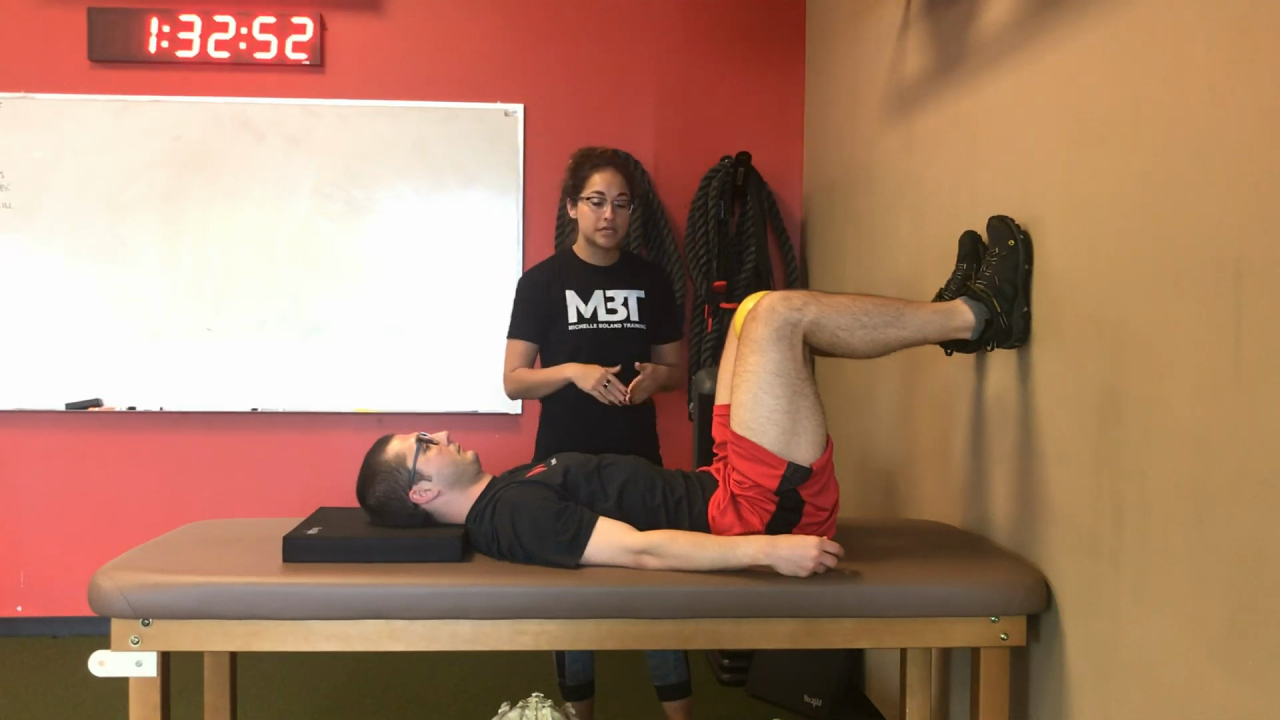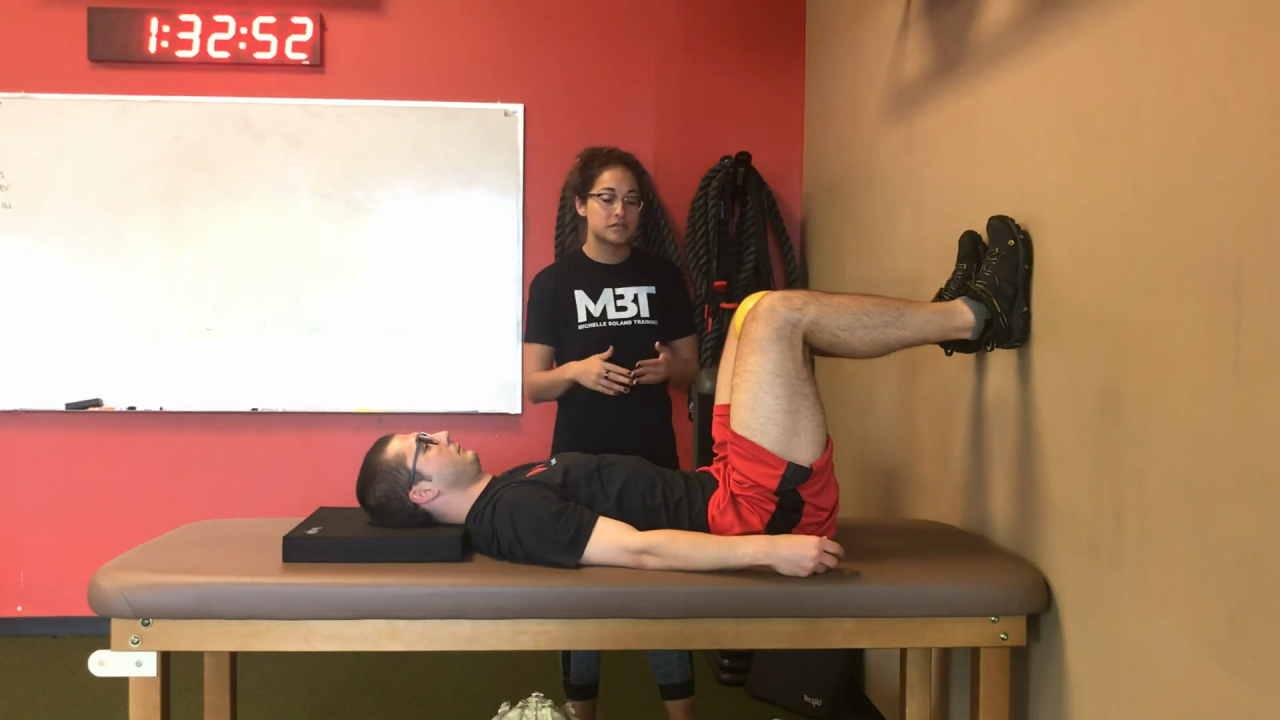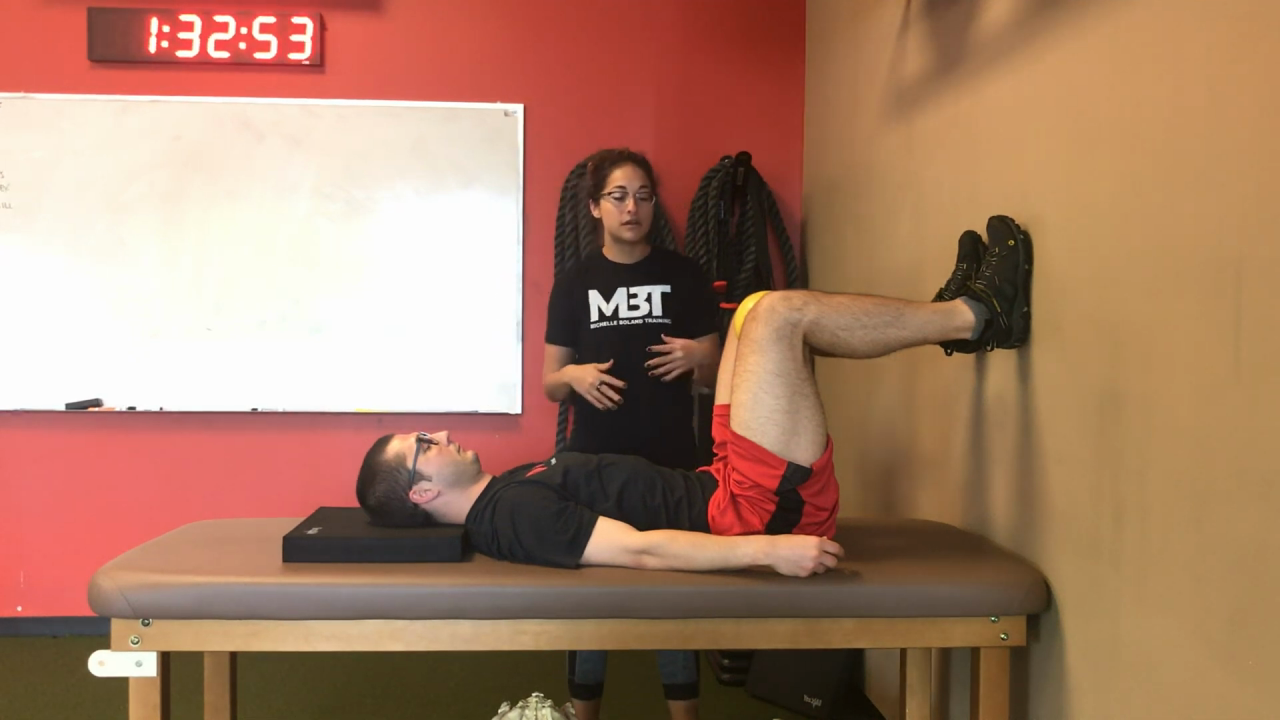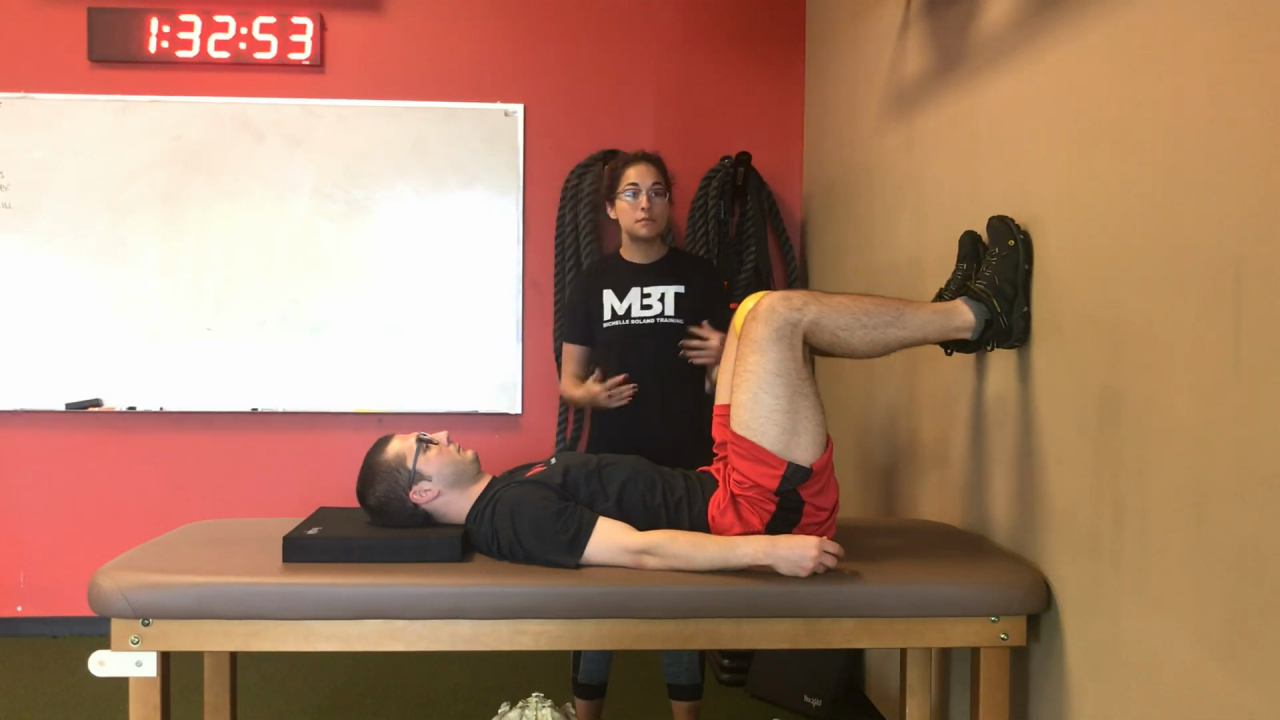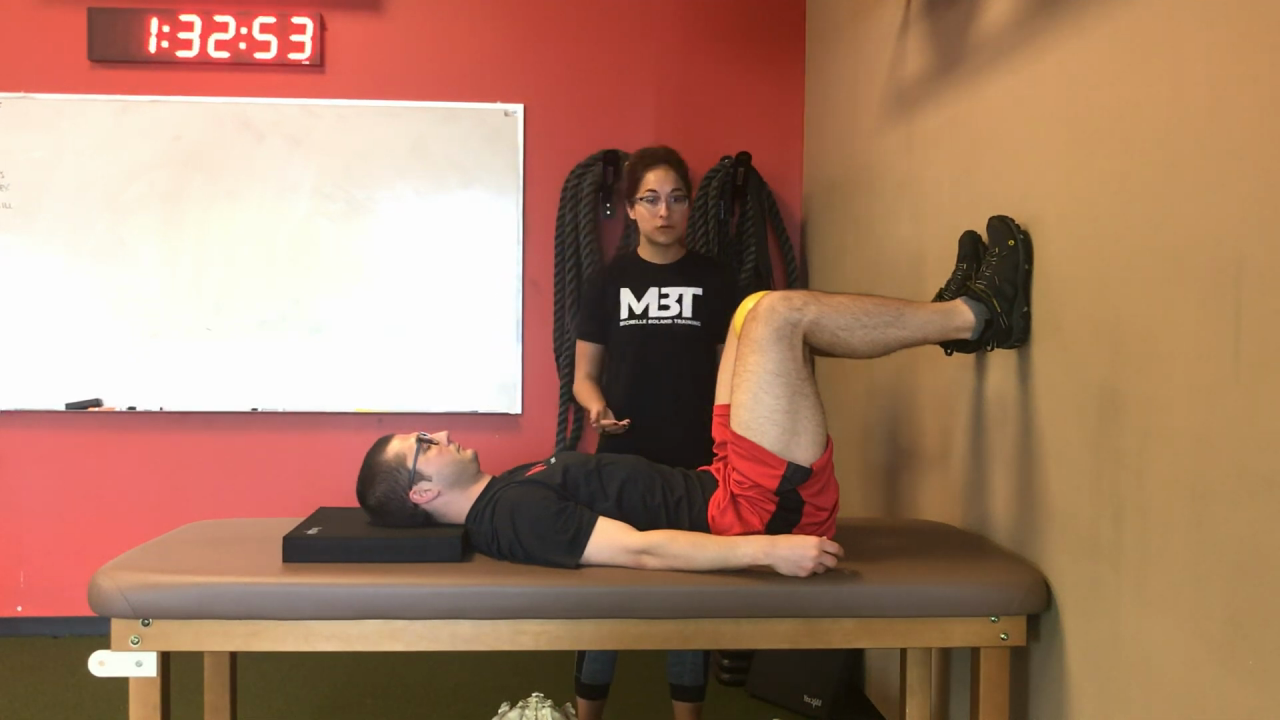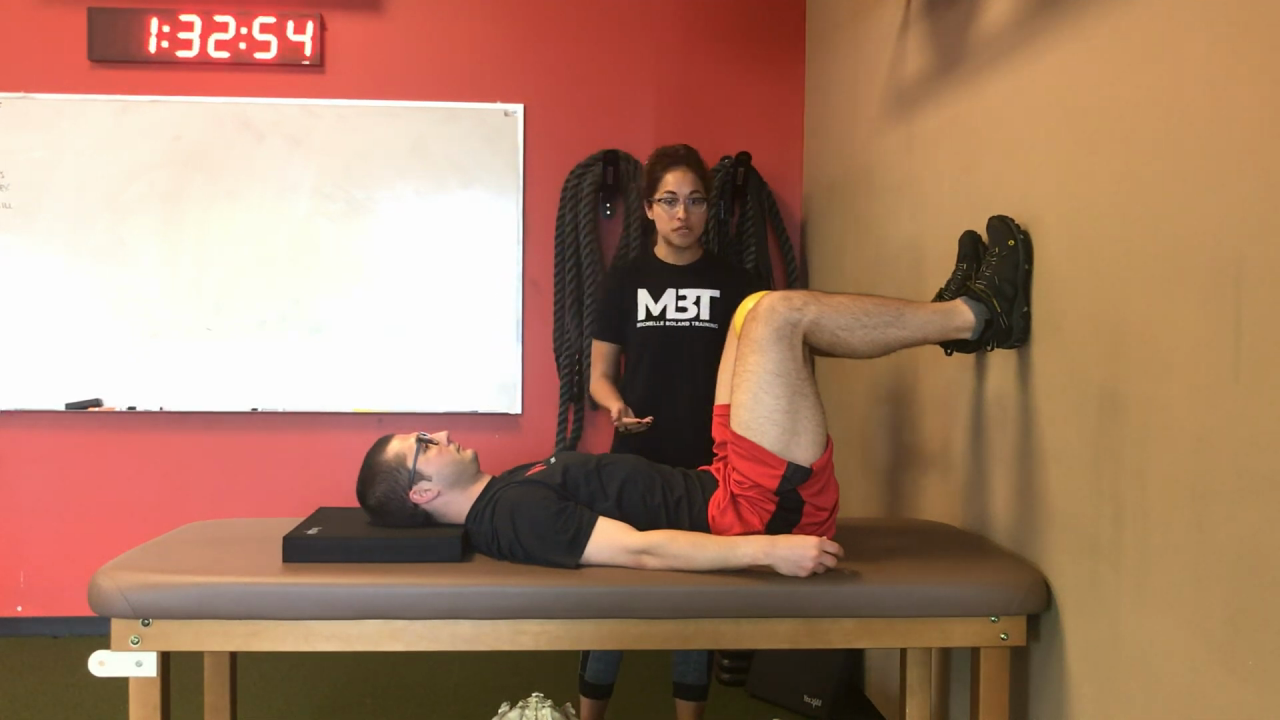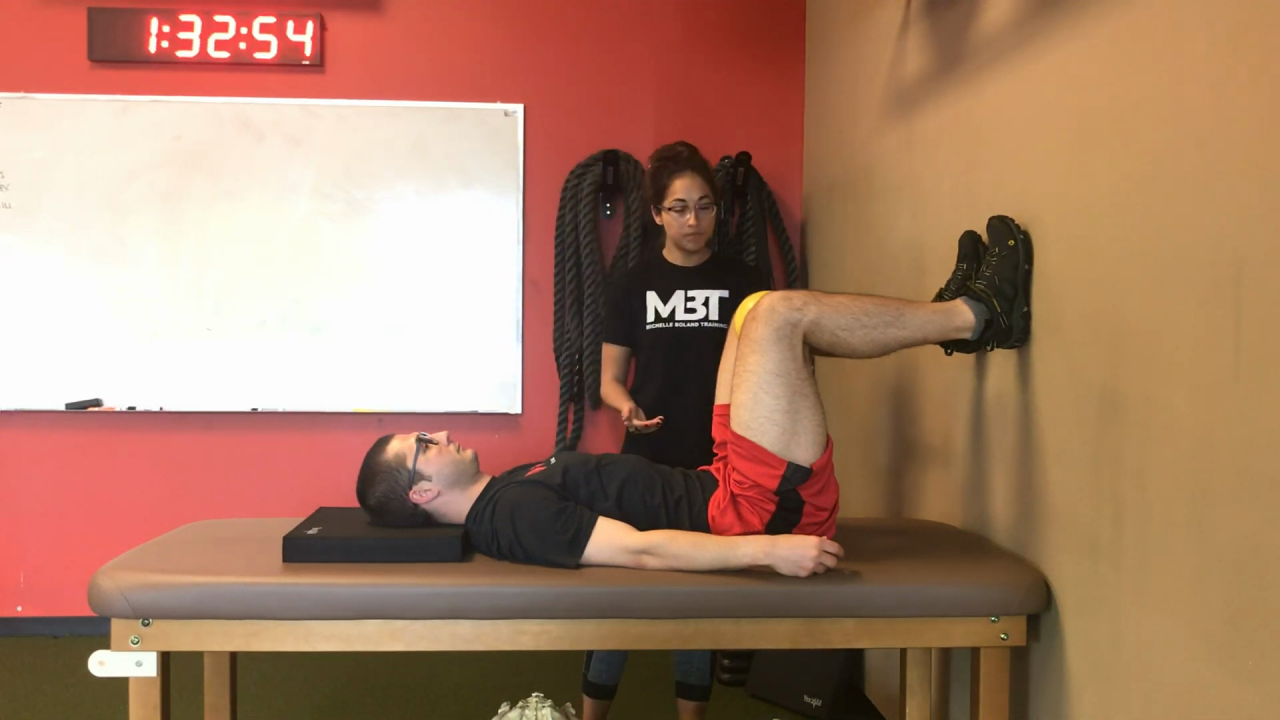
dt=0.3s
person 1, frame 1
left shoulder: (507, 492)
right shoulder: (512, 516)
right elbow: (639, 550)
right wrist: (770, 549)
left hip: (720, 490)
right hip: (749, 511)
left knee: (763, 314)
right knee: (778, 314)
left ankle: (962, 313)
right ankle: (975, 315)
person 1, frame 2
left shoulder: (509, 494)
right shoulder: (511, 516)
right elbow: (640, 550)
right wrist: (770, 548)
left hip: (719, 488)
right hip: (755, 509)
left knee: (759, 313)
right knee: (778, 313)
left ankle: (957, 315)
right ankle: (974, 314)
person 1, frame 3
left shoulder: (506, 489)
right shoulder: (510, 516)
right elbow: (639, 551)
right wrist: (770, 548)
left hip: (722, 488)
right hip: (749, 510)
left knee: (763, 314)
right knee: (777, 314)
left ankle: (963, 314)
right ankle: (975, 314)
person 1, frame 4
left shoulder: (505, 491)
right shoulder: (514, 518)
right elbow: (639, 551)
right wrist: (771, 548)
left hip: (718, 490)
right hip: (749, 513)
left knee: (762, 314)
right knee: (777, 313)
left ankle: (954, 313)
right ankle: (974, 314)
person 1, frame 5
left shoulder: (506, 493)
right shoulder: (513, 514)
right elbow: (639, 550)
right wrist: (768, 549)
left hip: (719, 487)
right hip: (751, 510)
left knee: (761, 312)
right knee: (777, 314)
left ankle: (957, 314)
right ankle: (975, 315)
person 1, frame 6
left shoulder: (509, 492)
right shoulder: (512, 515)
right elbow: (639, 550)
right wrist: (769, 549)
left hip: (720, 487)
right hip: (755, 509)
left knee: (760, 311)
right knee: (778, 314)
left ankle: (955, 316)
right ankle: (974, 315)
person 1, frame 7
left shoulder: (507, 491)
right shoulder: (512, 514)
right elbow: (639, 549)
right wrist: (770, 549)
left hip: (718, 486)
right hip: (751, 509)
left knee: (761, 312)
right knee: (778, 315)
left ankle: (957, 316)
right ankle: (975, 315)
person 2, frame 1
left shoulder: (651, 279)
right shoulder: (543, 281)
left elbow: (674, 368)
right elbow: (514, 380)
left wrist: (656, 376)
right wrist: (571, 370)
left hip: (638, 459)
person 2, frame 2
left shoulder: (664, 276)
right shoulder: (553, 282)
left elbow: (691, 370)
right elbow: (534, 385)
left wrist: (669, 367)
right wrist: (576, 371)
left hip: (654, 459)
right hip: (581, 462)
person 2, frame 3
left shoulder: (684, 274)
right shoulder: (574, 283)
left elbow: (713, 373)
right elbow: (549, 384)
left wrist: (696, 358)
right wrist: (574, 375)
left hip: (671, 460)
right hip: (595, 462)
person 2, frame 4
left shoulder: (700, 277)
right shoulder: (592, 282)
left elbow: (721, 380)
right elbow: (569, 378)
left wrist: (722, 359)
right wrist: (586, 391)
left hip: (684, 461)
right hip: (610, 462)
person 2, frame 5
left shoulder: (716, 280)
right shoulder: (609, 280)
right elbow: (584, 375)
right wrist: (597, 409)
left hip: (694, 462)
right hip: (622, 460)
person 2, frame 6
left shoulder: (733, 283)
right shoulder: (624, 279)
right elbow: (600, 374)
right wrist: (615, 406)
left hip: (707, 462)
right hip: (637, 461)
person 2, frame 7
left shoulder: (743, 281)
right shoulder: (633, 283)
right elbow: (611, 378)
right wrist: (626, 406)
left hip: (716, 464)
right hip: (647, 463)
